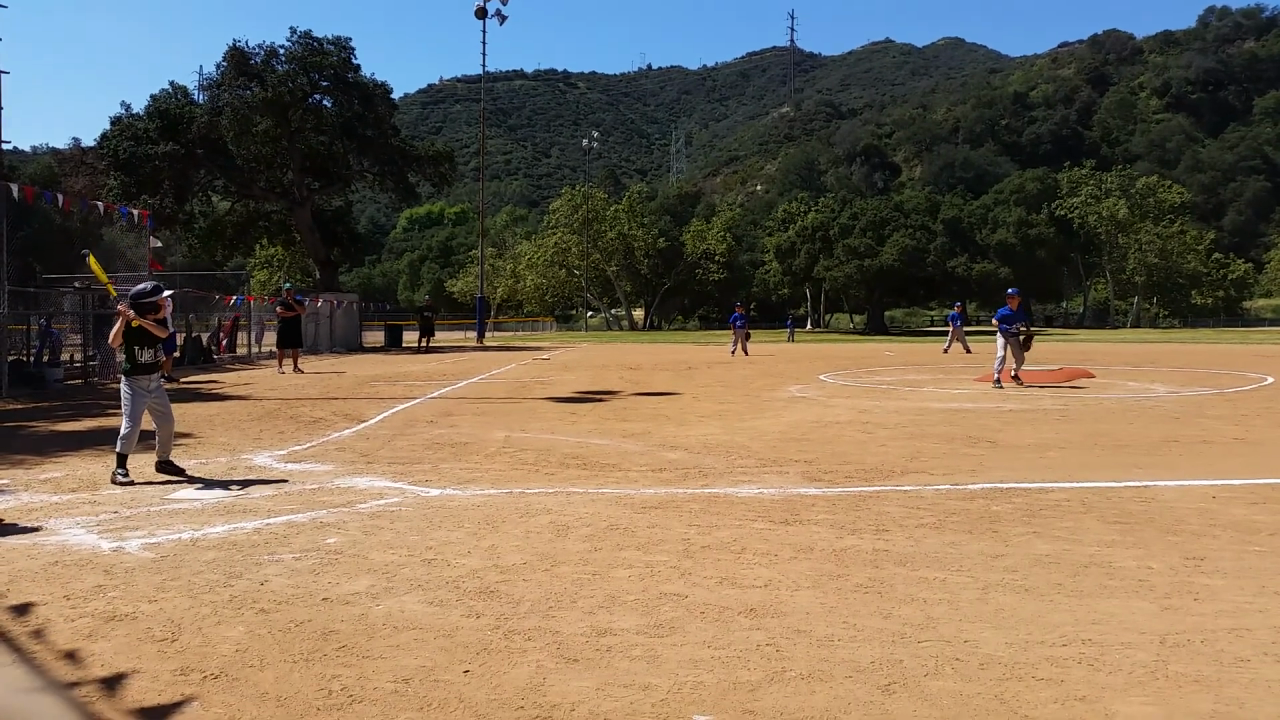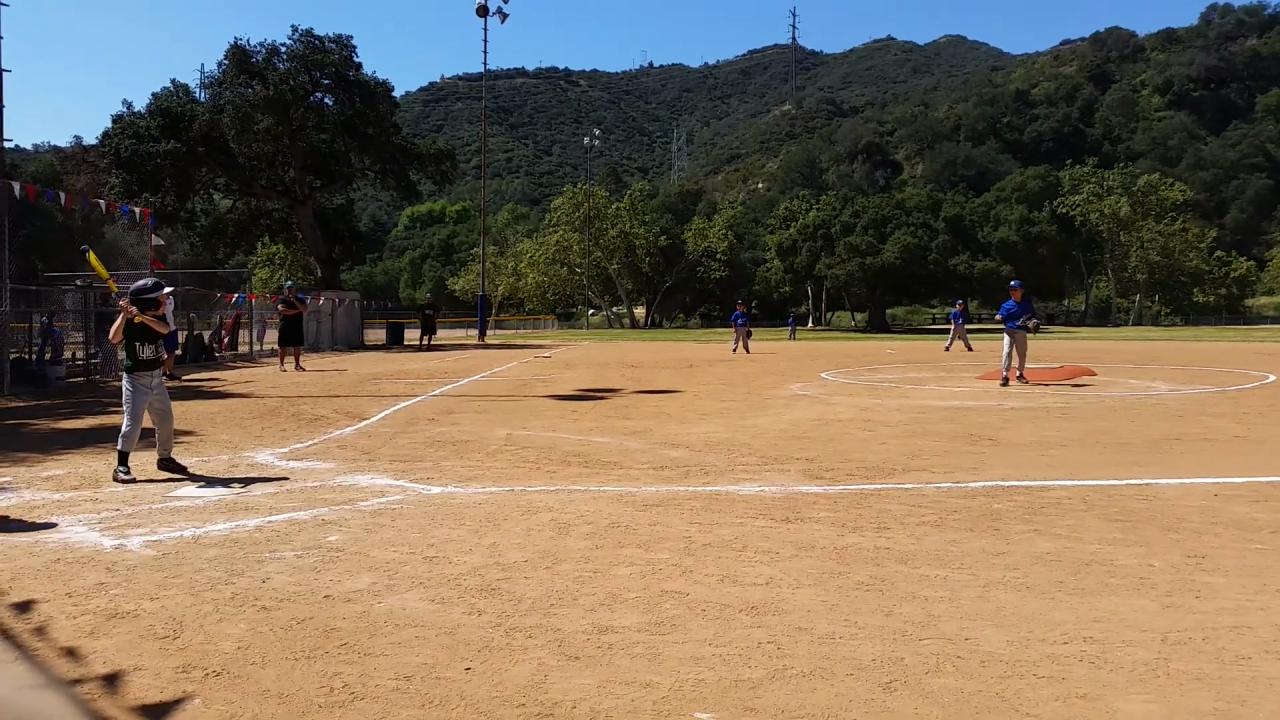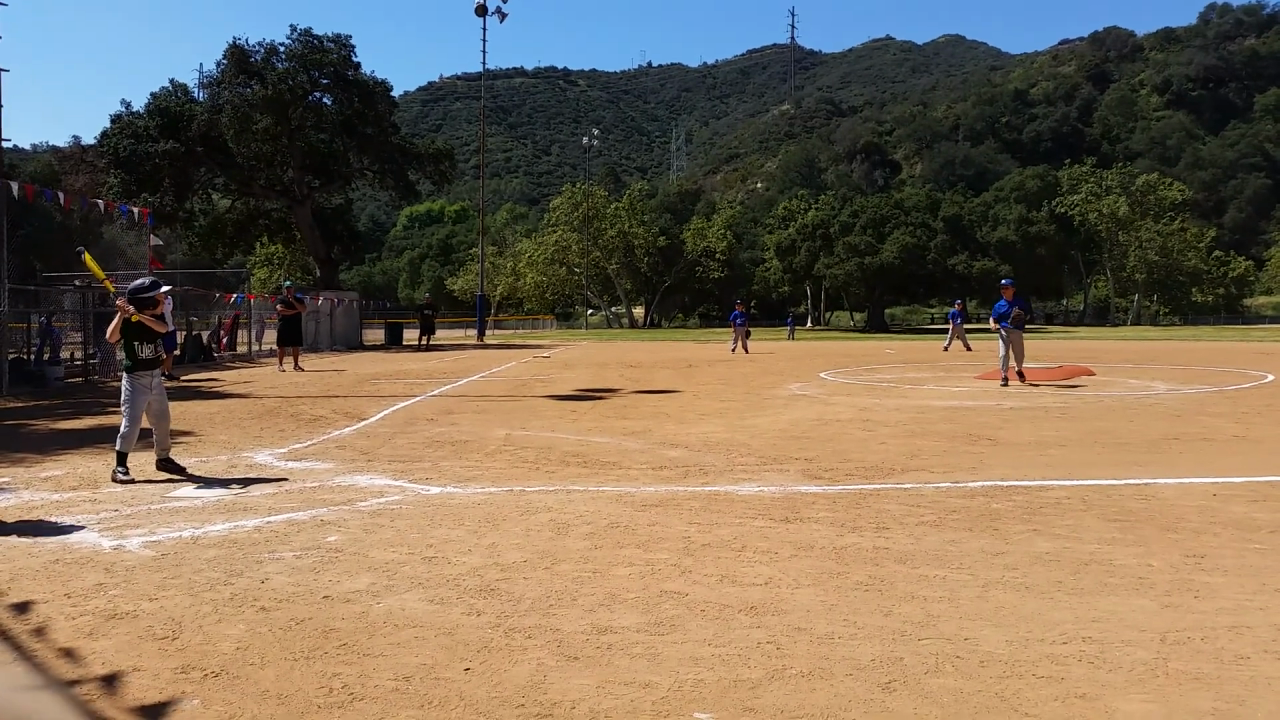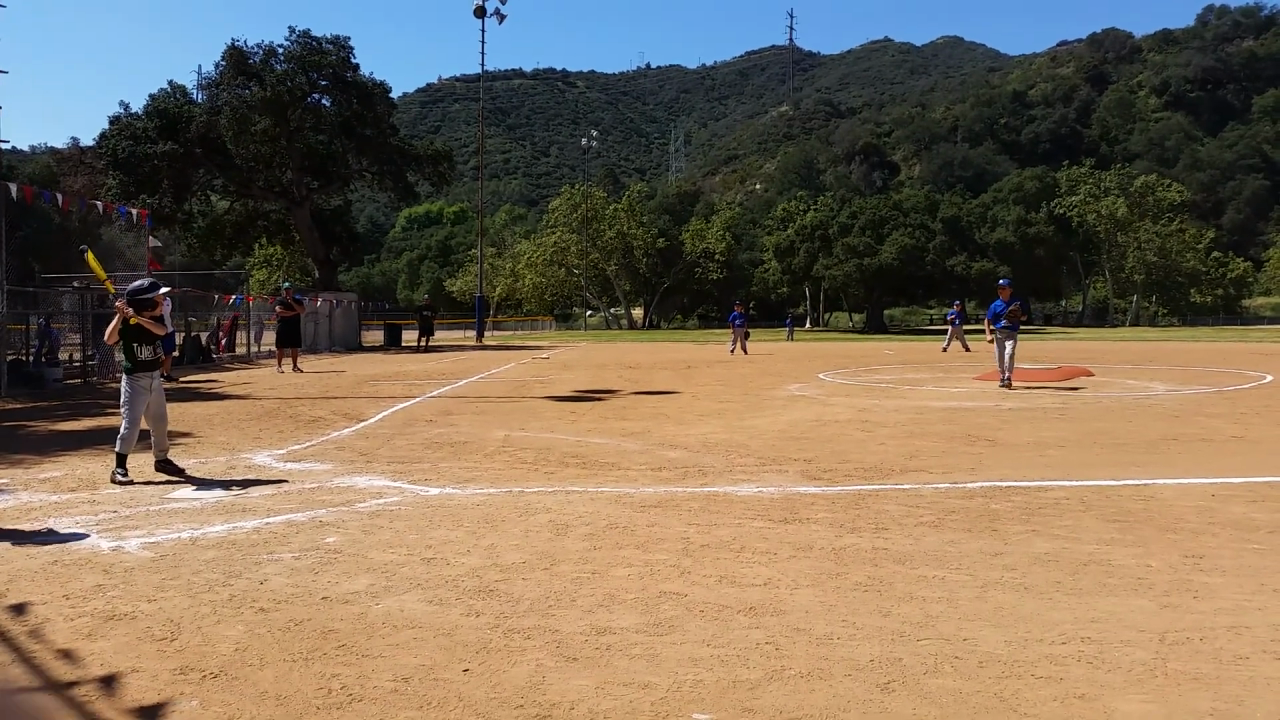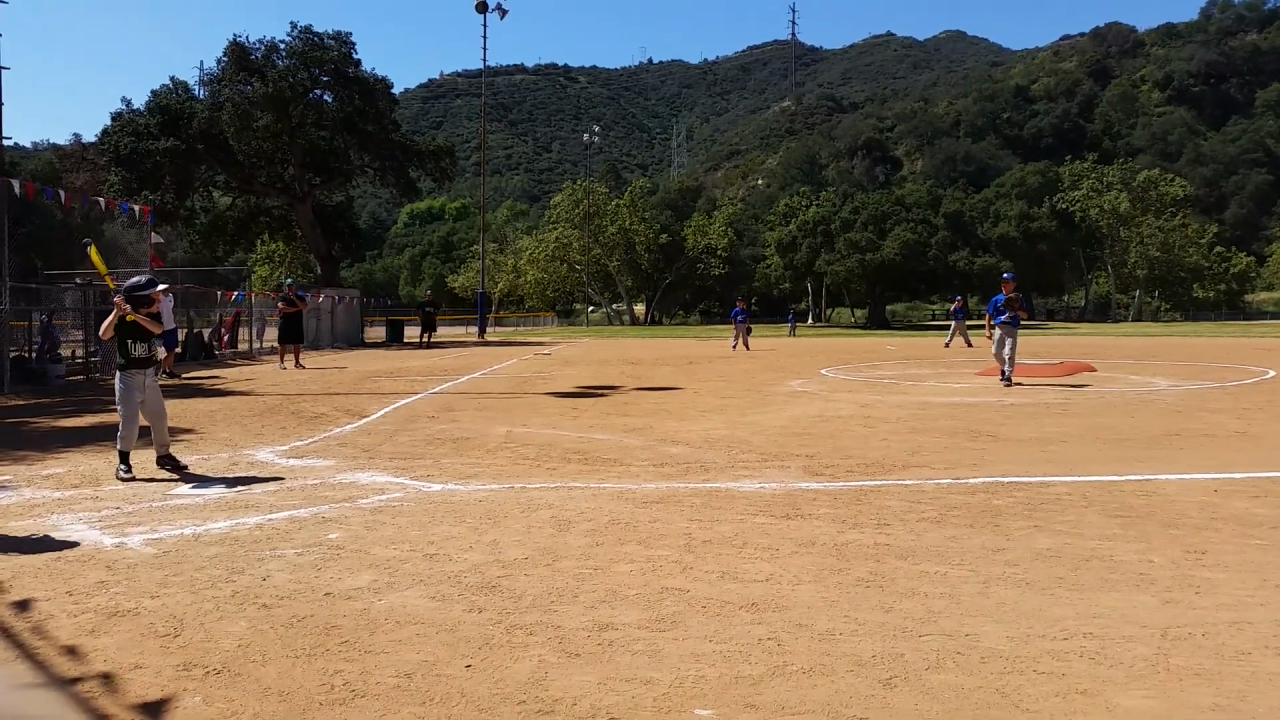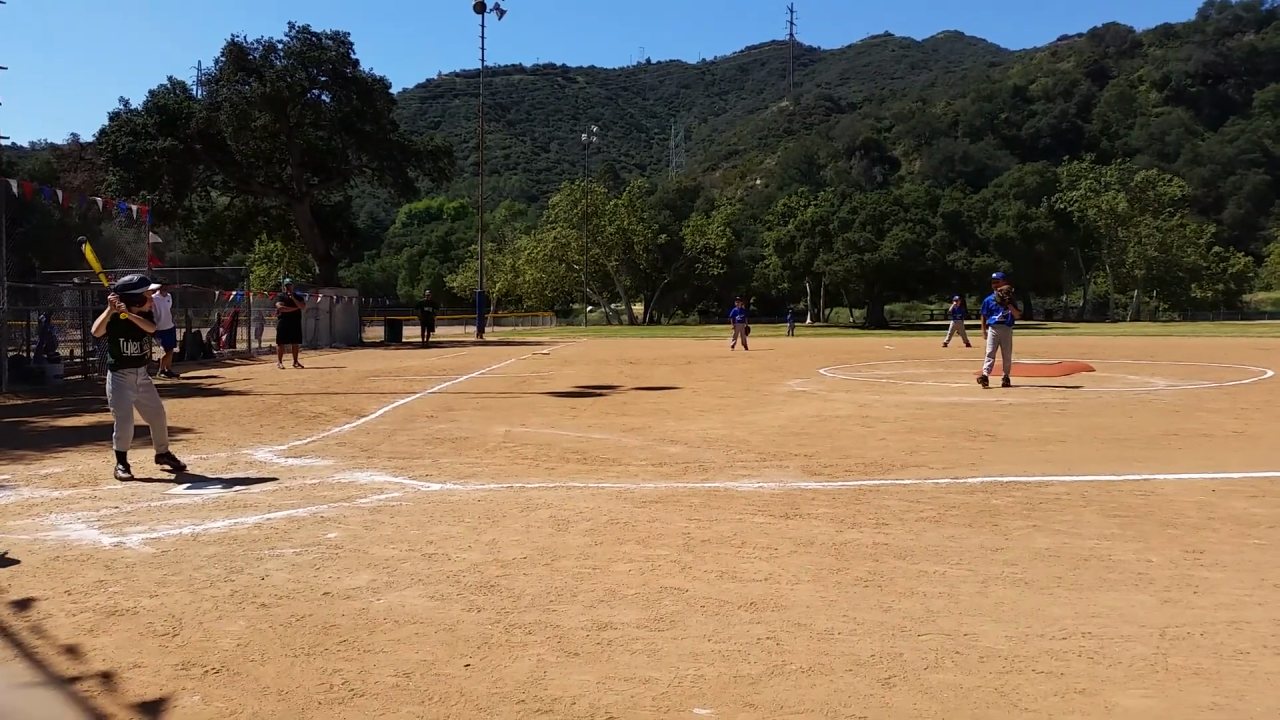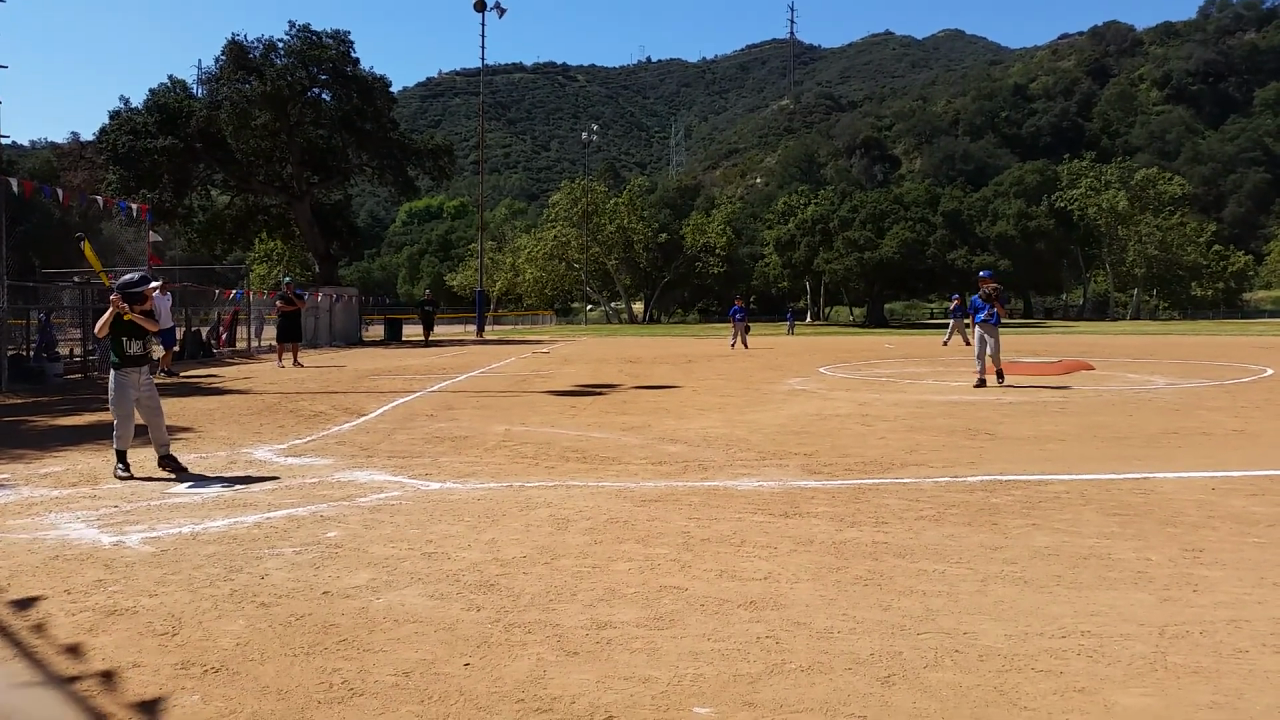
dt=0.3s
person 1, frame 1
left shoulder: (158, 322)
right shoulder: (129, 326)
left elbow: (164, 333)
right elbow: (113, 342)
left wrist: (140, 321)
right wrist: (122, 319)
left hip: (155, 381)
right hip: (133, 383)
left knee: (166, 422)
right knee: (131, 424)
left ankle: (163, 460)
right ankle: (119, 469)
person 1, frame 2
left shoulder: (158, 319)
right shoulder: (129, 323)
left elbow: (165, 329)
right elbow: (113, 338)
left wrist: (142, 317)
right wrist: (123, 314)
left hip: (156, 378)
right hip: (135, 379)
left knee: (165, 419)
right knee: (133, 421)
left ankle: (165, 458)
right ankle: (121, 467)
person 1, frame 3
left shoulder: (156, 318)
right shoulder: (127, 322)
left elbow: (163, 328)
right elbow: (111, 338)
left wrist: (140, 316)
right wrist: (121, 314)
left hip: (156, 377)
right hip: (135, 379)
left knee: (162, 420)
right knee: (131, 421)
left ankle: (163, 458)
right ankle: (120, 467)
person 1, frame 4
left shoulder: (156, 319)
right shoulder: (126, 324)
left elbow: (162, 330)
right elbow: (109, 340)
left wrist: (138, 319)
right wrist: (120, 316)
left hip: (155, 378)
right hip: (134, 380)
left knee: (159, 421)
right knee: (131, 423)
left ankle: (161, 459)
right ankle: (119, 468)
person 1, frame 5
left shoulder: (152, 317)
right shoulder: (122, 320)
left elbow: (158, 329)
right elbow: (103, 335)
left wrist: (135, 316)
right wrist: (116, 311)
left hip: (150, 375)
right hip: (128, 377)
left knee: (159, 417)
right knee: (129, 420)
left ankle: (163, 455)
right ankle: (123, 464)
person 1, frame 6
left shoulder: (144, 315)
right shoulder: (114, 319)
left elbow: (151, 328)
right elbow: (96, 332)
left wrist: (128, 314)
right wrist: (110, 309)
left hip: (142, 375)
right hip: (119, 376)
left knee: (157, 414)
right knee: (124, 420)
left ankle: (163, 453)
right ankle: (121, 463)
person 1, frame 7
left shoulder: (146, 314)
right shoulder: (116, 318)
left elbow: (155, 327)
right elbow: (99, 332)
left wrist: (131, 315)
right wrist: (113, 309)
left hip: (144, 373)
right hip: (122, 375)
left knee: (156, 416)
right knee: (124, 419)
left ankle: (164, 456)
right ankle: (121, 462)
